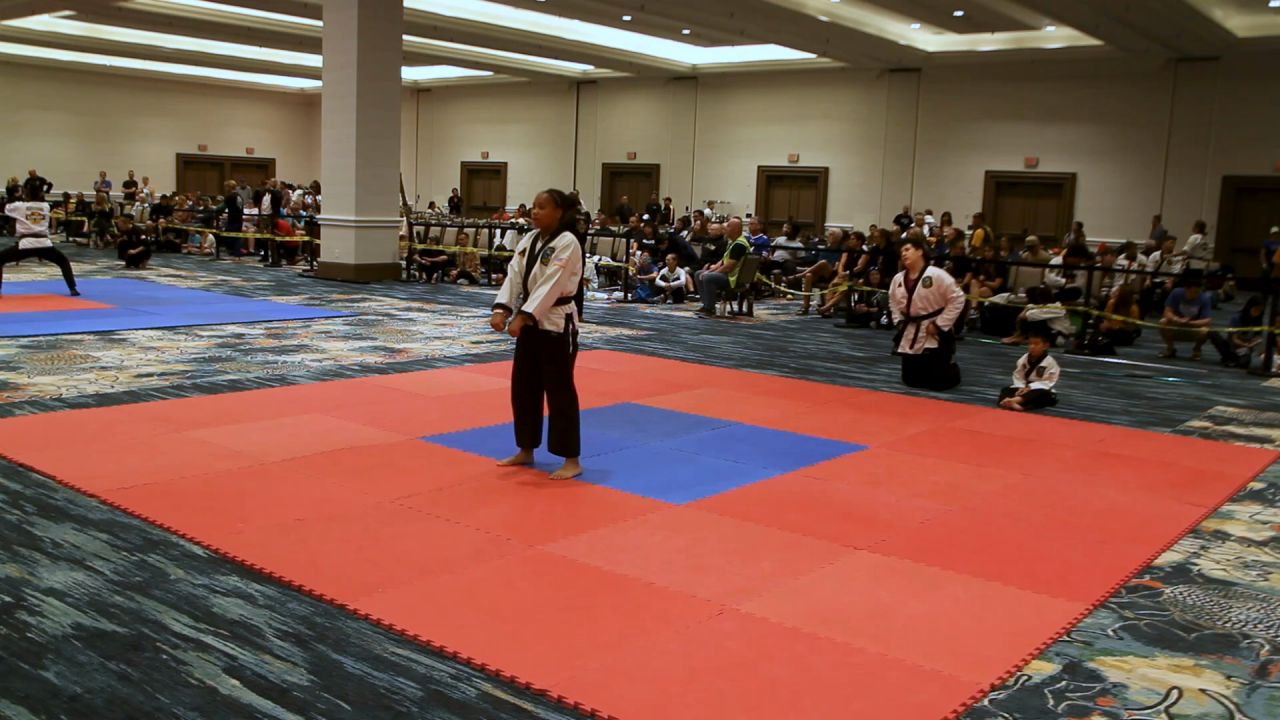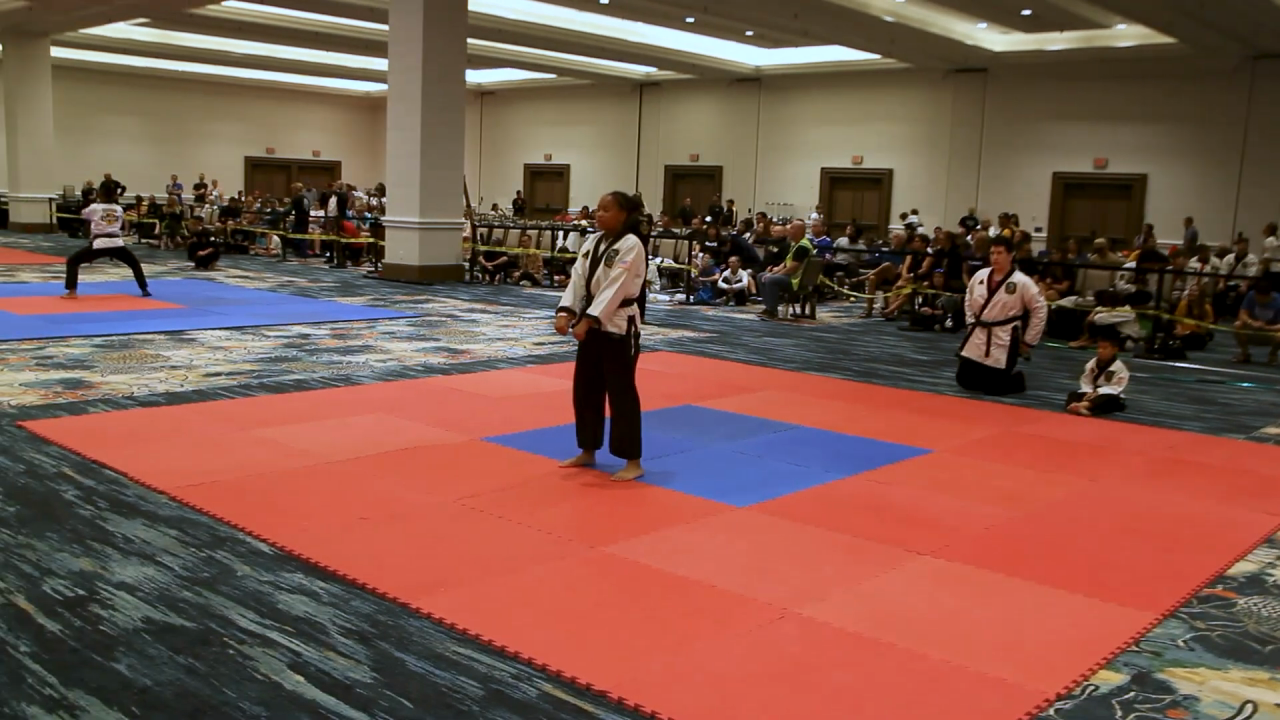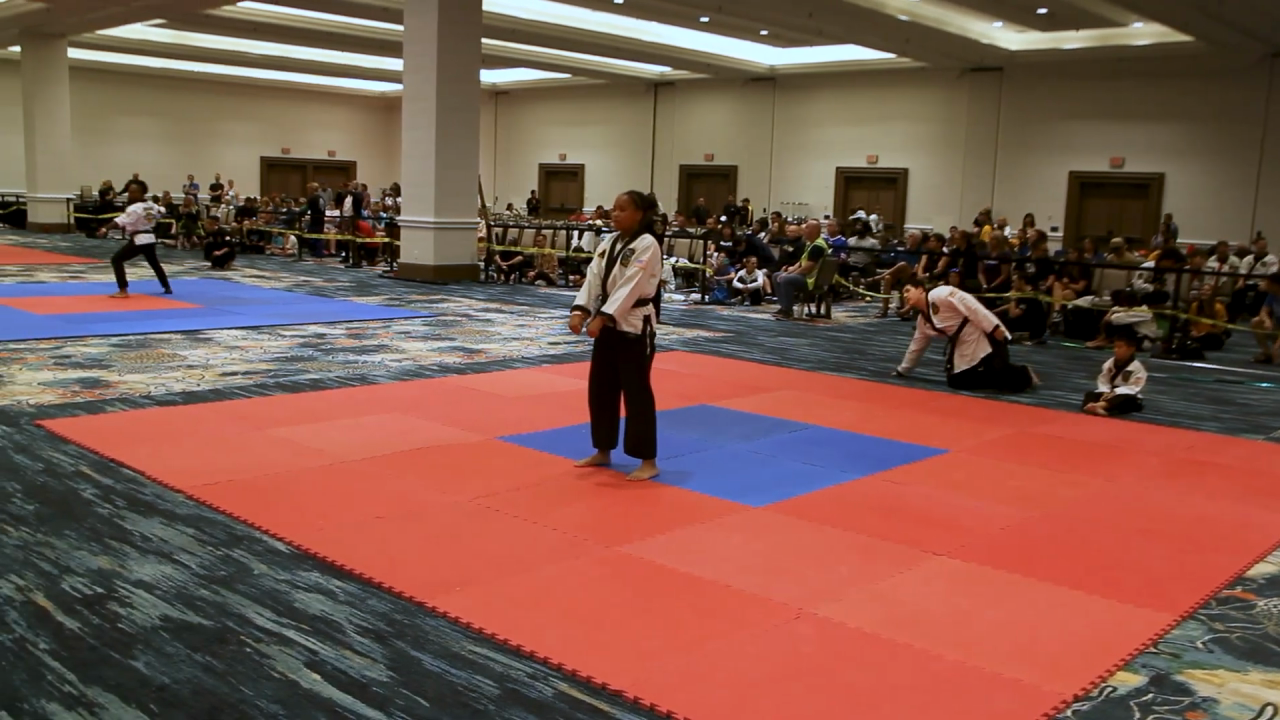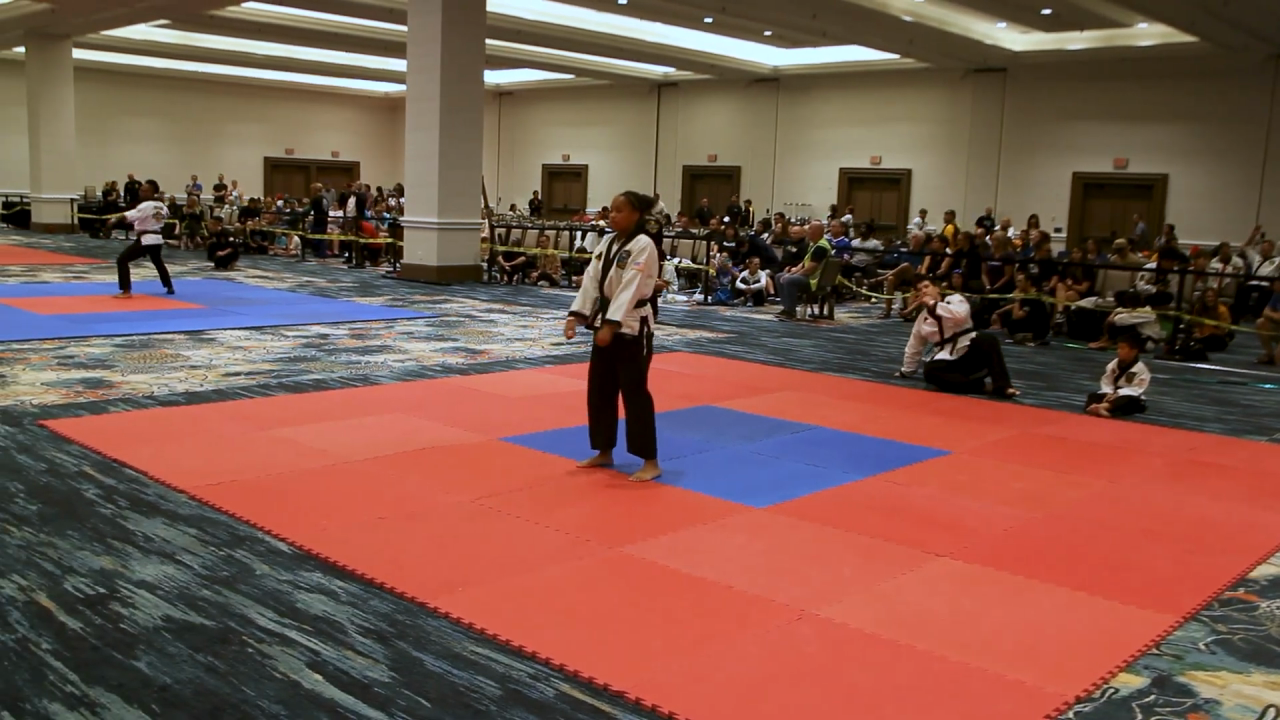
dt=1s
person 1, frame 1
left shoulder: (568, 243)
right shoulder: (529, 240)
left elbow: (550, 285)
right elbow: (515, 276)
left wrist: (521, 316)
right wrist: (501, 309)
left hip: (557, 323)
right hip: (530, 321)
left knee: (560, 391)
right knee: (523, 388)
left ankle: (571, 460)
right ankle: (526, 450)
person 1, frame 2
left shoulder: (631, 245)
right shoulder: (593, 242)
left elbow: (614, 287)
right elbow: (578, 278)
left wrist: (587, 320)
right wrist: (566, 312)
left hip: (619, 325)
right hip: (592, 322)
left knee: (621, 392)
right knee: (585, 389)
left ankle: (633, 462)
right ankle: (588, 452)
person 1, frame 3
left shoulder: (647, 245)
right shoulder: (609, 242)
left elbow: (630, 287)
right elbow: (594, 278)
left wrist: (600, 318)
right wrist: (580, 311)
left hip: (634, 325)
right hip: (608, 322)
left knee: (637, 392)
right knee: (600, 389)
left ankle: (648, 461)
right ankle: (603, 452)
person 1, frame 4
left shoulder: (643, 245)
right shoulder: (608, 242)
left elbow: (630, 289)
right elbow: (592, 280)
left wrist: (612, 325)
right wrist: (577, 315)
left hip: (632, 326)
right hip: (606, 321)
left knee: (635, 392)
right knee: (599, 390)
left ankle: (650, 462)
right ankle: (604, 452)
